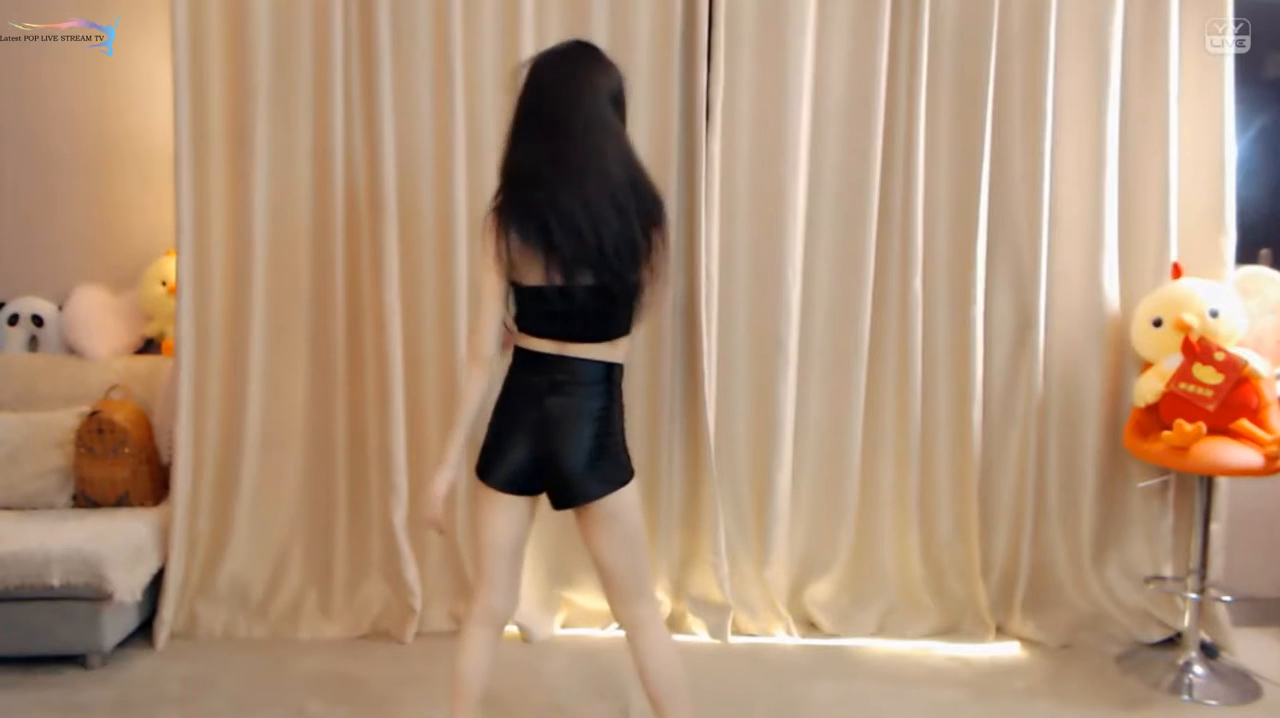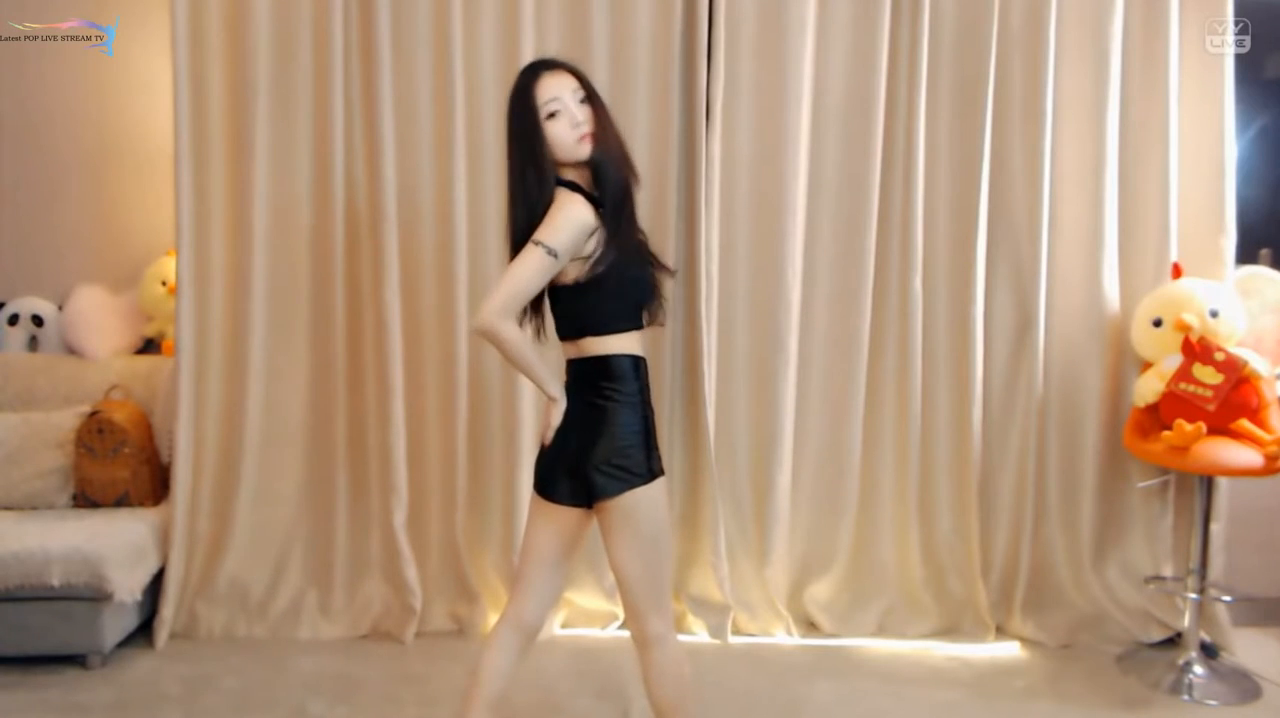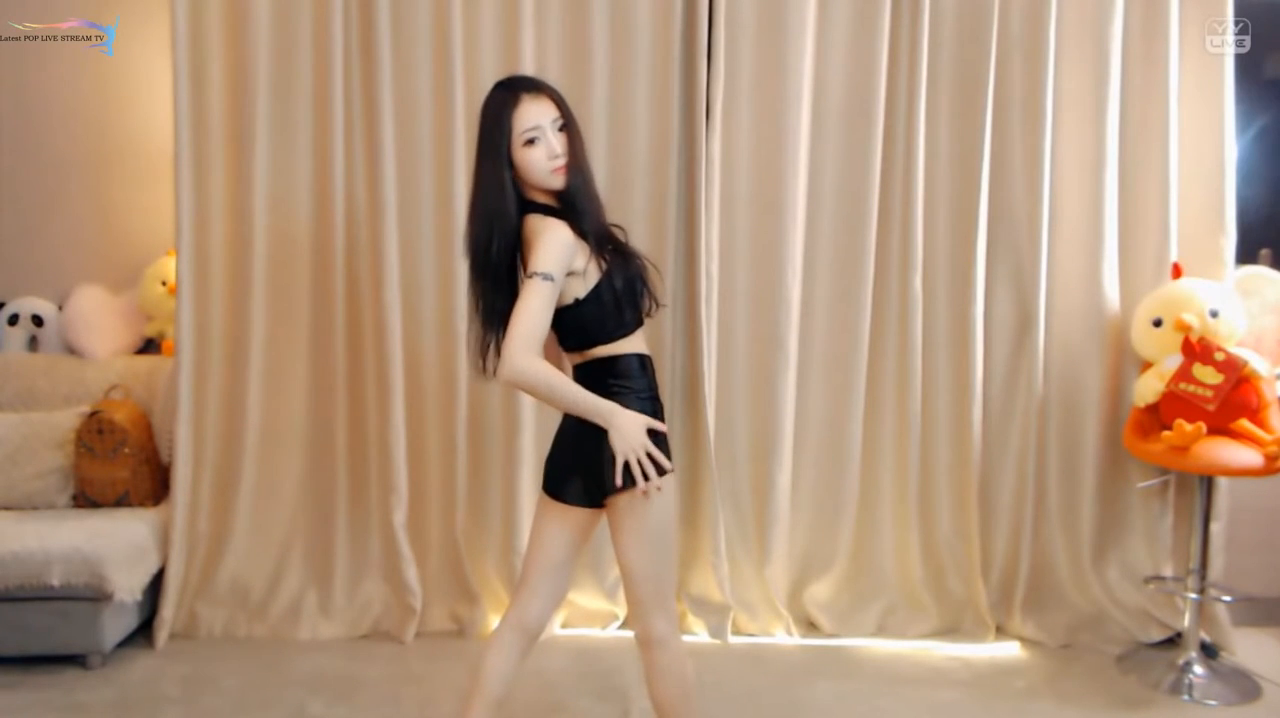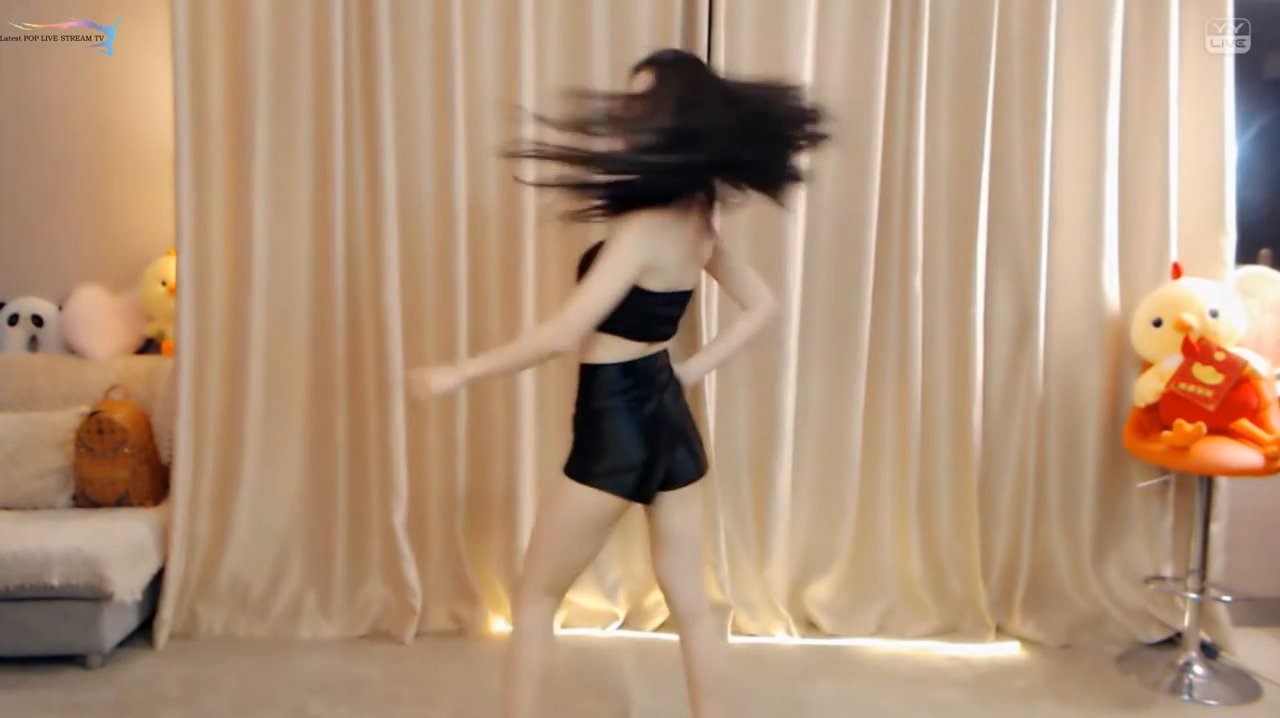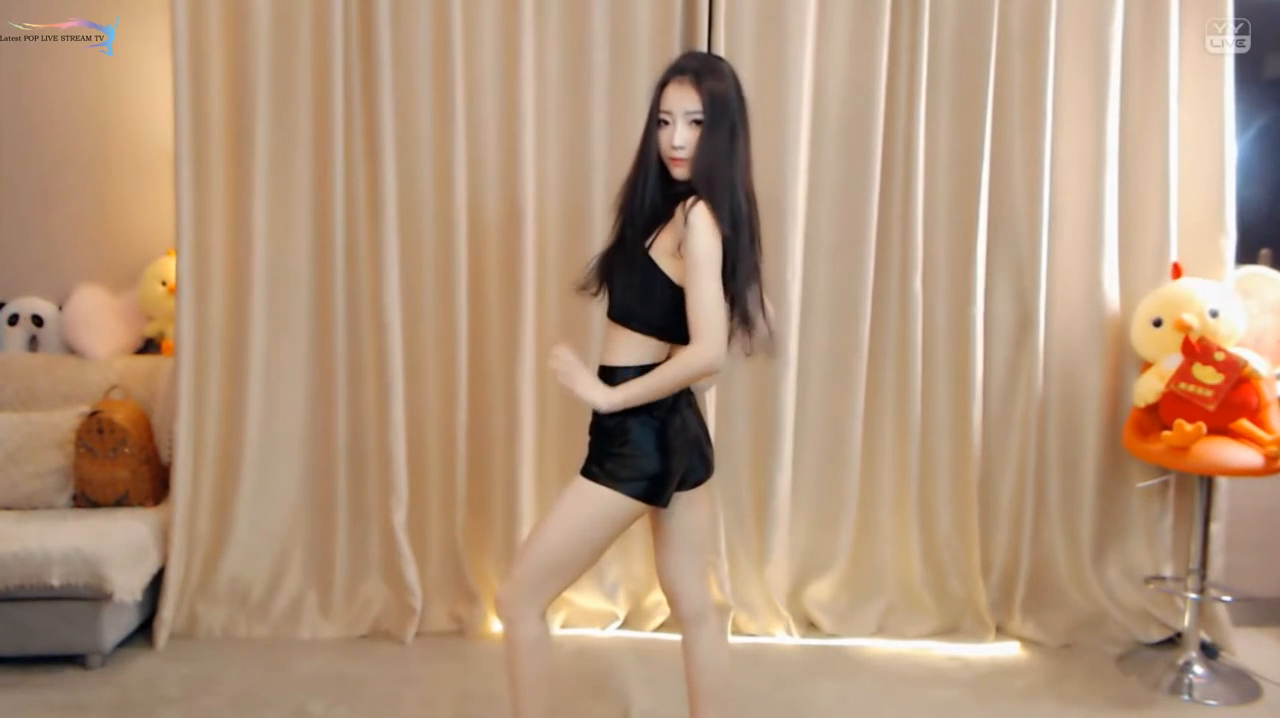
dt=1s
person 1, frame 1
left shoulder: (508, 216)
right shoulder: (634, 210)
left elbow: (484, 349)
left wrist: (451, 458)
left hip: (518, 417)
right hip: (593, 421)
left knee: (488, 609)
right knee: (640, 611)
person 1, frame 2
left shoulder: (587, 207)
right shoulder: (575, 210)
right elbow: (492, 317)
right wrist: (555, 391)
left hip: (579, 425)
right hip: (614, 422)
left knee: (523, 612)
right knee: (654, 626)
person 1, frame 3
left shoulder: (543, 228)
right shoulder: (557, 235)
right elbow: (518, 364)
right wrist: (615, 418)
left hip: (584, 432)
right hip: (624, 419)
left knee: (526, 612)
right knee: (656, 623)
person 1, frame 4
left shoulder: (643, 225)
right shoulder: (696, 222)
left elbow: (568, 331)
right elbow: (761, 306)
left wrist: (461, 372)
right wrist: (689, 369)
left hip: (612, 425)
right hip: (668, 415)
left knee: (535, 599)
right knee: (689, 600)
person 1, frame 5
left shoulder: (697, 216)
right shoulder: (682, 212)
left elbow: (708, 352)
right elbow: (752, 319)
left wrist: (608, 394)
right wrist: (661, 378)
left hip: (638, 437)
right hip: (676, 428)
left knee: (519, 599)
right knee: (694, 602)
